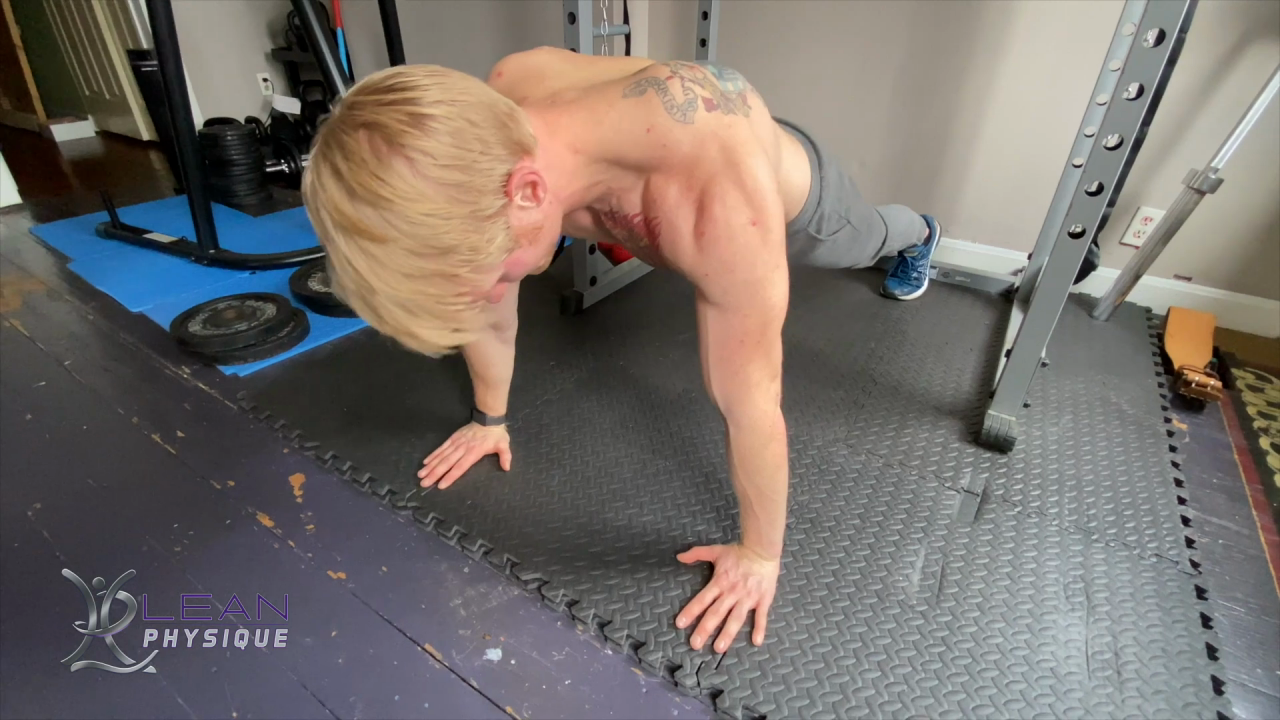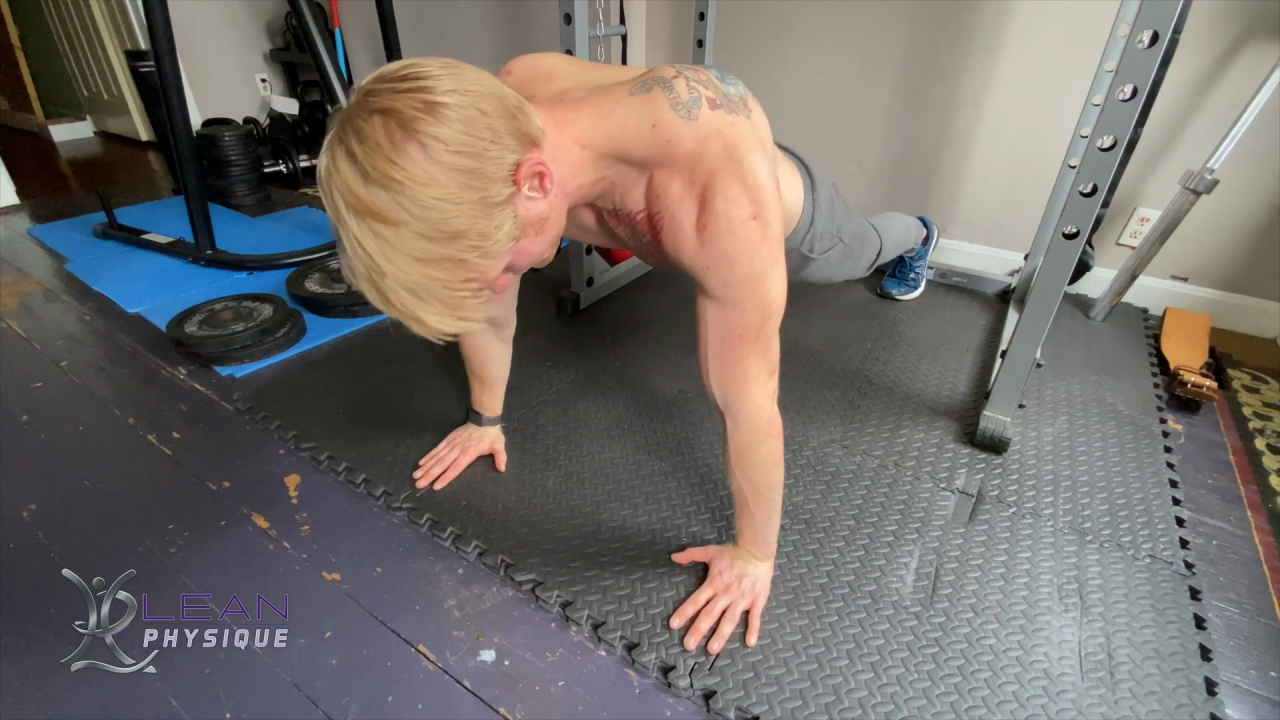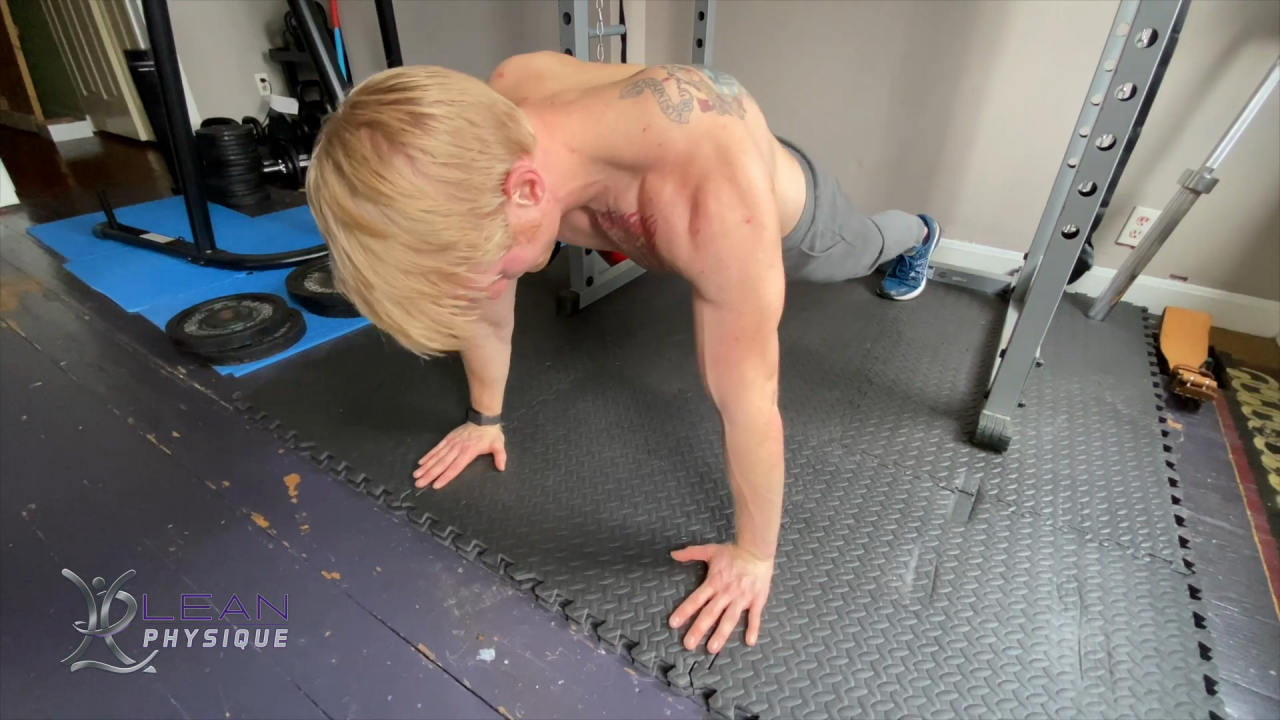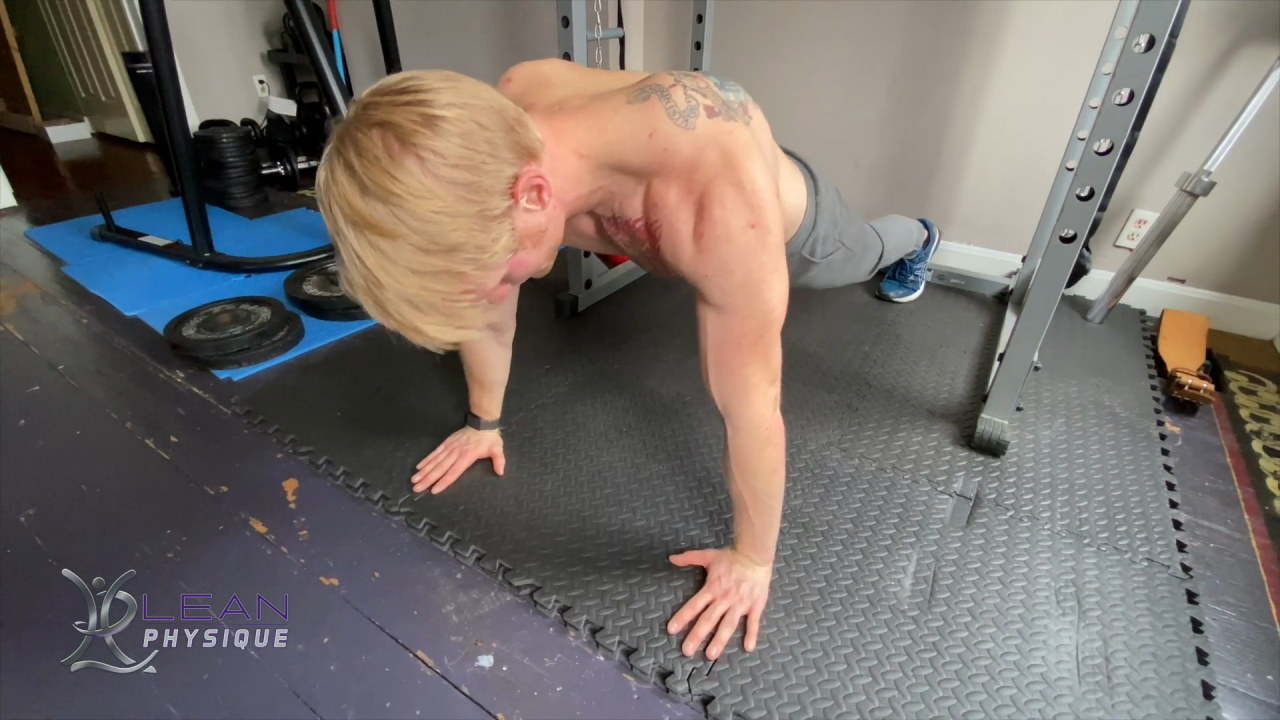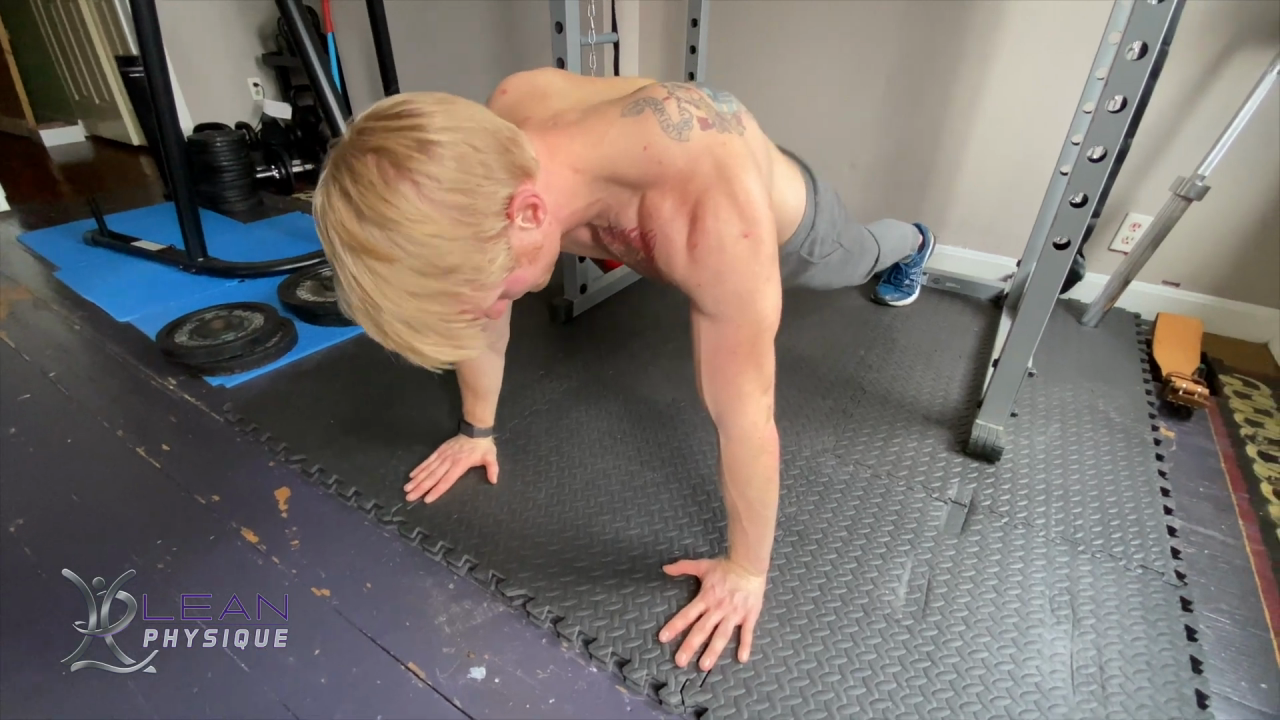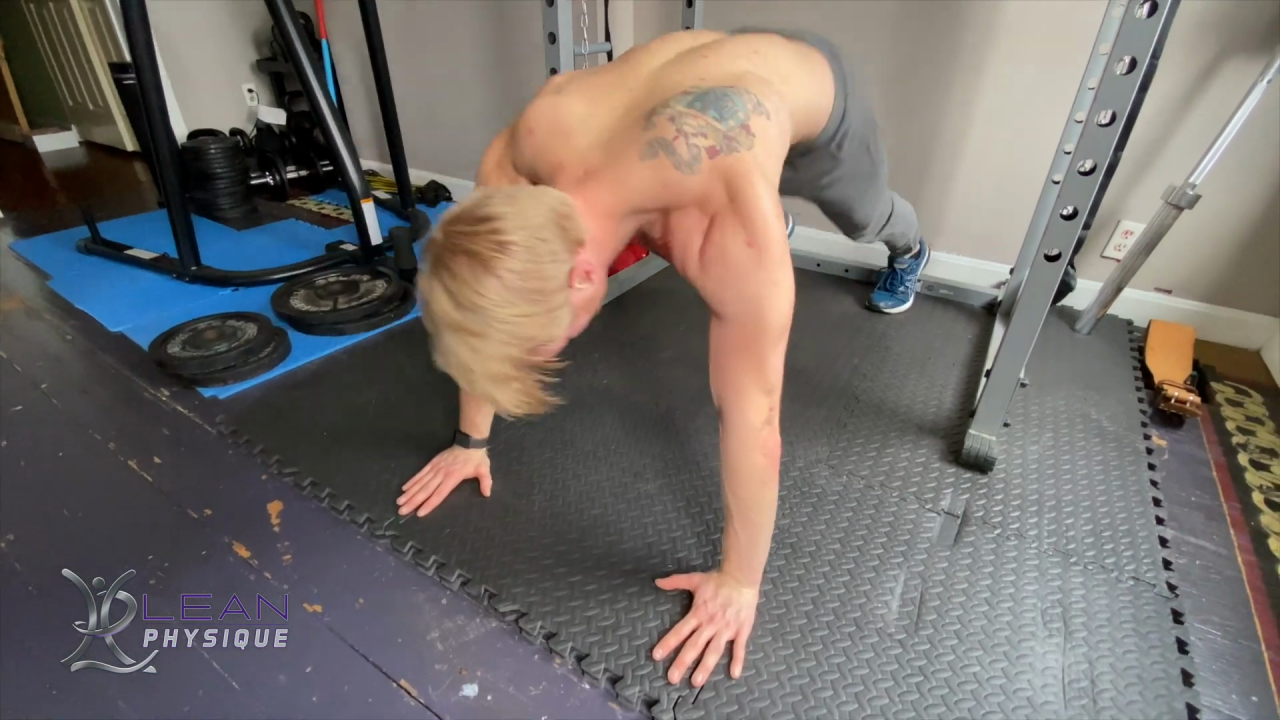
dt=0.3s
person 1, frame 1
left shoulder: (713, 196)
right shoulder: (480, 134)
left elbow: (750, 405)
right elbow: (486, 311)
left wrist: (759, 555)
right wrist: (490, 418)
left hip: (794, 200)
left knee: (864, 244)
left ankle: (916, 233)
person 1, frame 2
left shoulder: (712, 194)
right shoulder: (492, 141)
left elbow: (748, 402)
right elbow: (491, 308)
left wrist: (754, 554)
right wrist: (486, 419)
left hip: (789, 219)
left knee: (859, 250)
left ankle: (914, 235)
person 1, frame 3
left shoulder: (707, 196)
right shoulder: (485, 143)
left elbow: (748, 405)
right elbow: (483, 308)
left wrist: (753, 555)
right wrist: (485, 419)
left hip: (786, 218)
left knee: (861, 248)
left ankle: (914, 233)
person 1, frame 4
left shoulder: (712, 201)
right shoulder: (492, 146)
left elbow: (751, 407)
right elbow: (487, 313)
left wrist: (752, 560)
right wrist: (484, 422)
left hip: (789, 226)
right hip: (689, 223)
left knee: (864, 250)
left ankle: (915, 237)
person 1, frame 5
left shoulder: (709, 214)
right shoulder: (483, 148)
left elbow: (746, 416)
right elbow: (480, 321)
left wrist: (746, 570)
right wrist: (477, 429)
left hip: (785, 225)
left knee: (856, 258)
left ankle: (912, 240)
person 1, frame 6
left shoulder: (731, 230)
right shoulder: (514, 162)
left elbow: (750, 414)
right elbow: (497, 320)
right wrist: (471, 439)
left hip: (817, 109)
right hip: (750, 74)
left knee: (867, 218)
left ankle: (907, 250)
